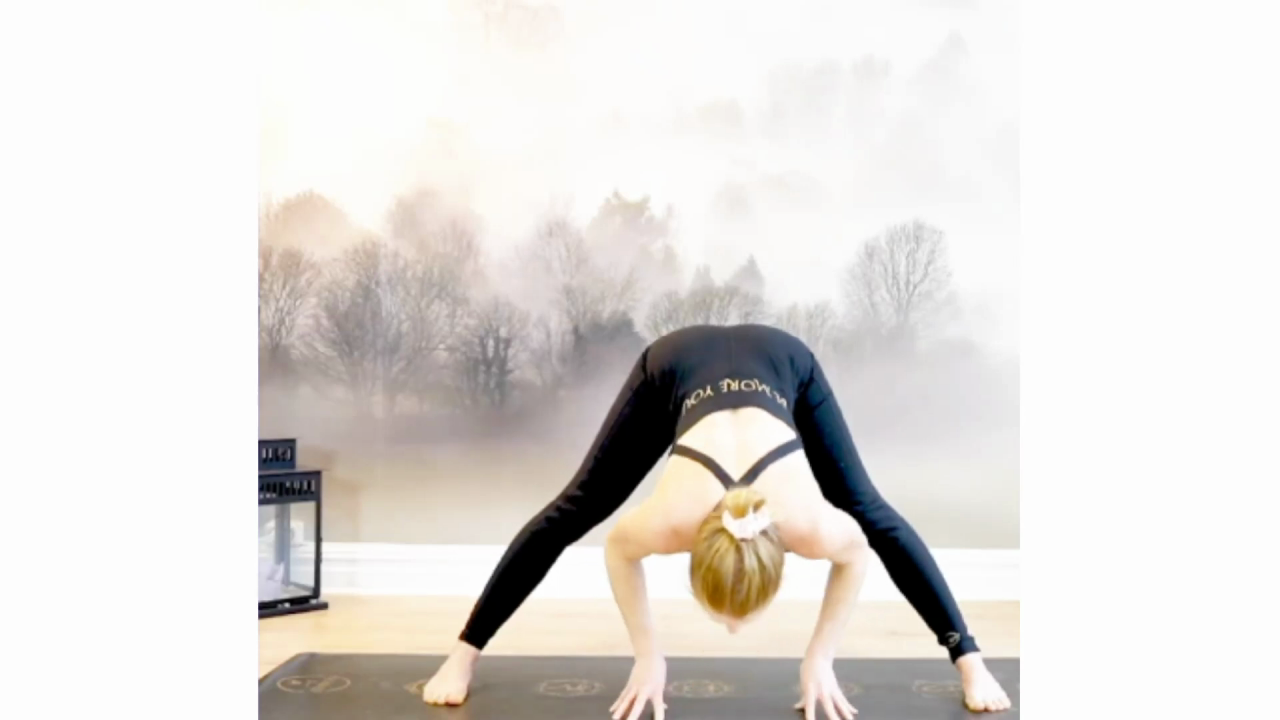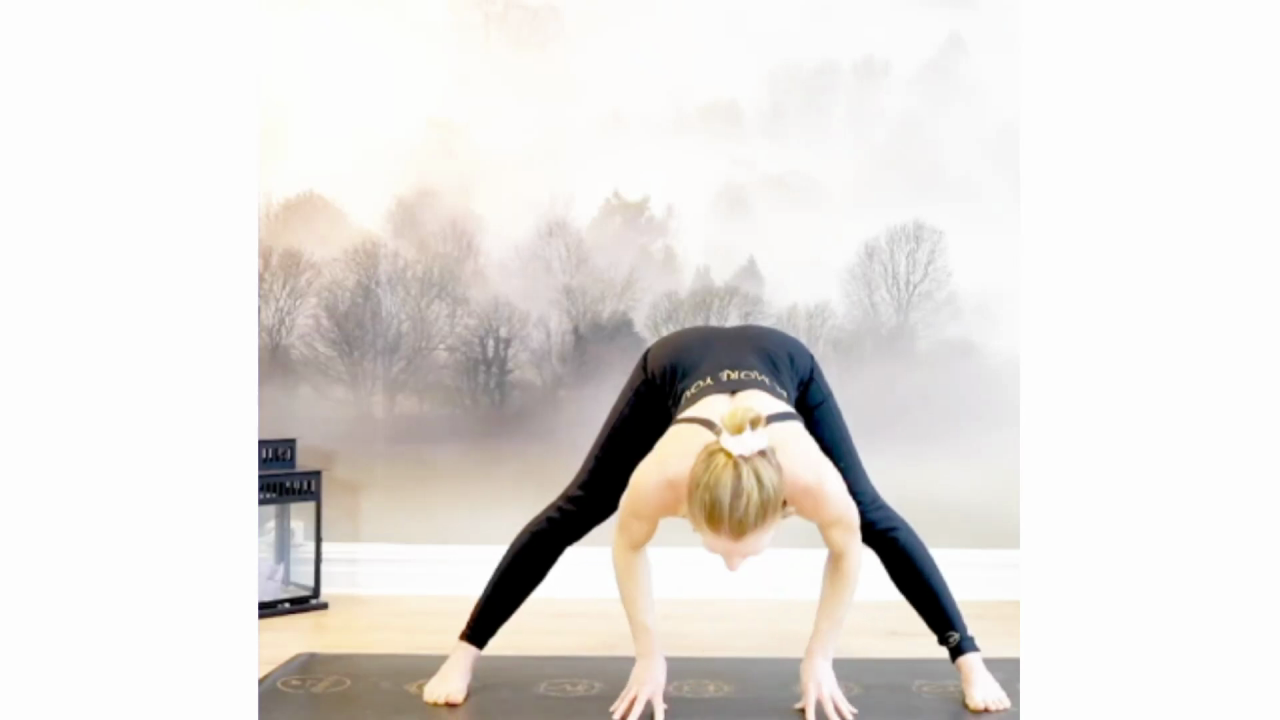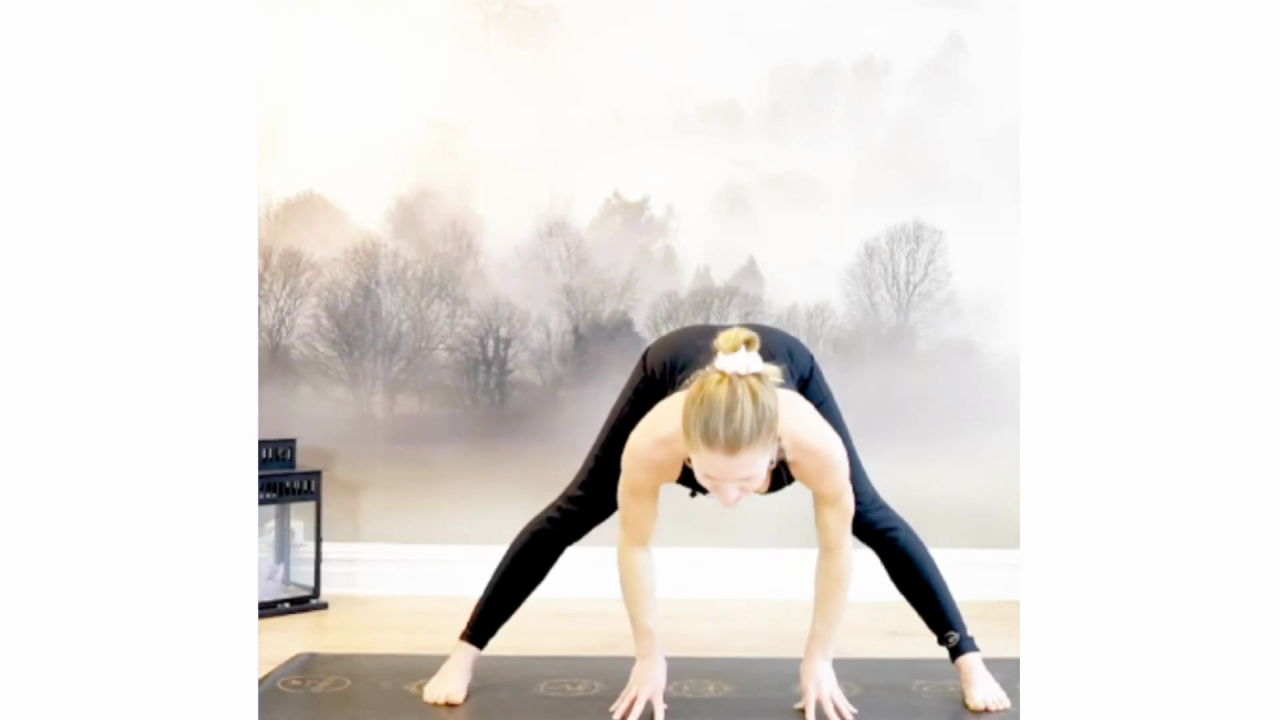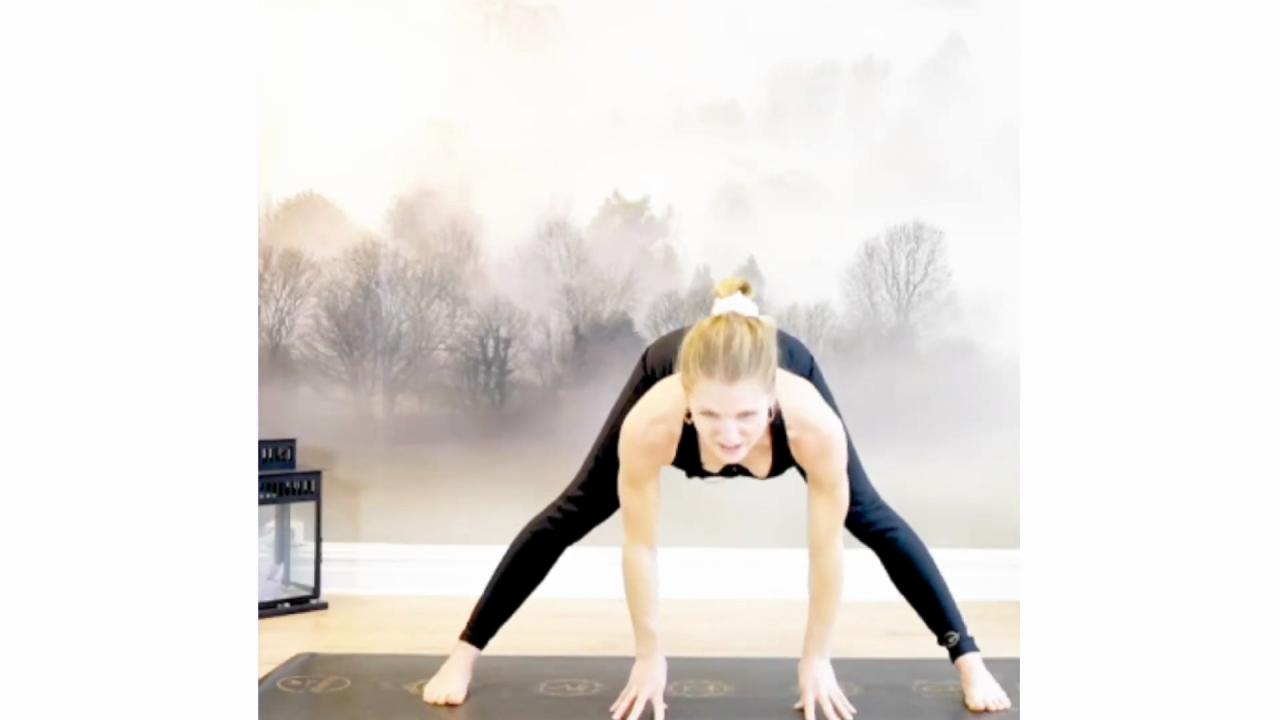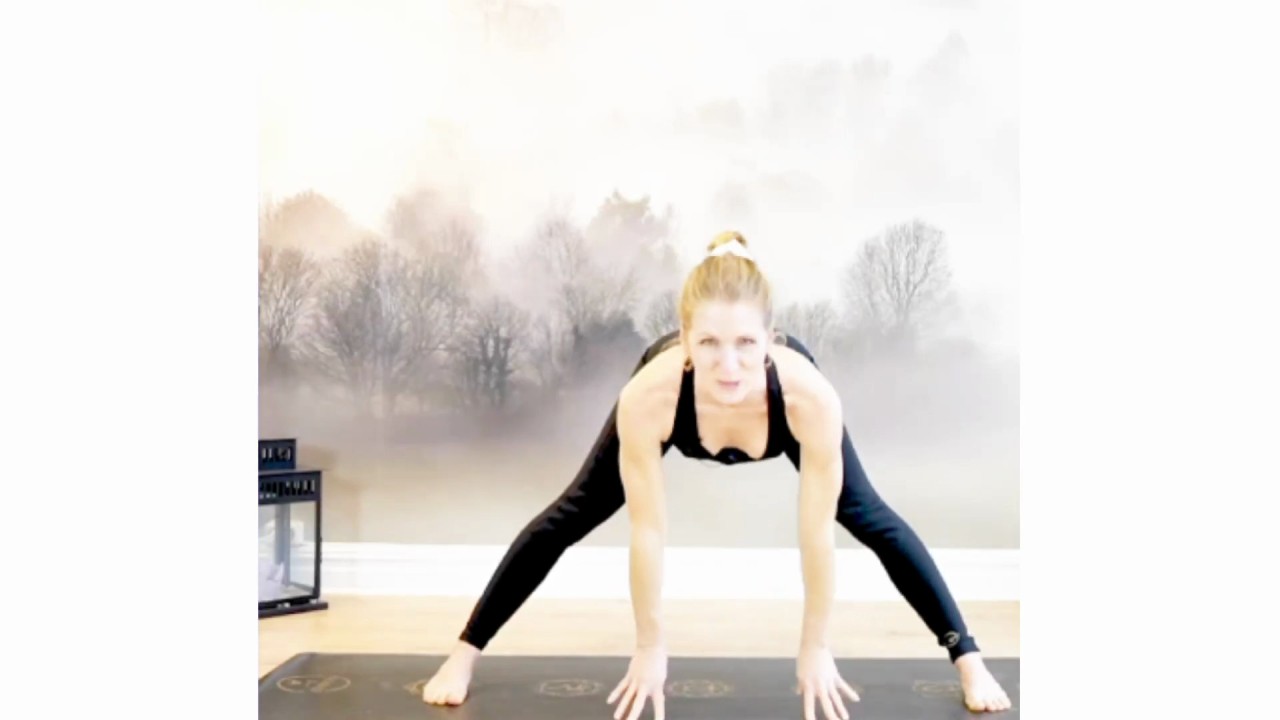
dt=0.2s
person 1, frame 1
left shoulder: (810, 524)
right shoulder: (668, 521)
left elbow: (858, 552)
right elbow: (617, 550)
left wrist: (820, 658)
right wrist: (647, 656)
left hip: (782, 360)
right hip: (677, 362)
left knee: (873, 517)
right knee: (572, 511)
left ankle: (969, 659)
right ankle: (465, 651)
person 1, frame 2
left shoulder: (813, 480)
right shoulder: (661, 478)
left elbow: (849, 550)
right elbow: (625, 545)
left wrist: (819, 657)
right wrist: (648, 656)
left hip: (784, 361)
right hip: (676, 362)
left knee: (875, 519)
right knee: (573, 512)
left ankle: (968, 659)
right ankle: (465, 650)
person 1, frame 3
left shoulder: (815, 442)
right shoulder: (654, 441)
left elbow: (836, 549)
right elbow: (634, 545)
left wrist: (819, 659)
right wrist: (648, 657)
left hip: (786, 359)
right hip: (674, 360)
left knee: (872, 520)
right knee: (572, 513)
left ankle: (969, 661)
right ankle: (465, 653)
person 1, frame 4
left shoulder: (814, 423)
right shoulder: (649, 422)
left elbow: (827, 549)
right elbow: (639, 545)
left wrist: (817, 659)
right wrist: (648, 657)
left hip: (790, 357)
right hip: (667, 358)
left knee: (871, 519)
right knee: (571, 514)
left ankle: (969, 661)
right ankle: (465, 652)
person 1, frame 5
left shoulder: (808, 394)
right shoulder: (647, 395)
left elbow: (818, 532)
right elbow: (647, 531)
left wrist: (815, 649)
right wrist: (649, 647)
left hip: (779, 403)
right hip: (675, 388)
left knee: (869, 519)
right knee: (572, 514)
left ankle: (968, 660)
right ankle: (465, 651)
